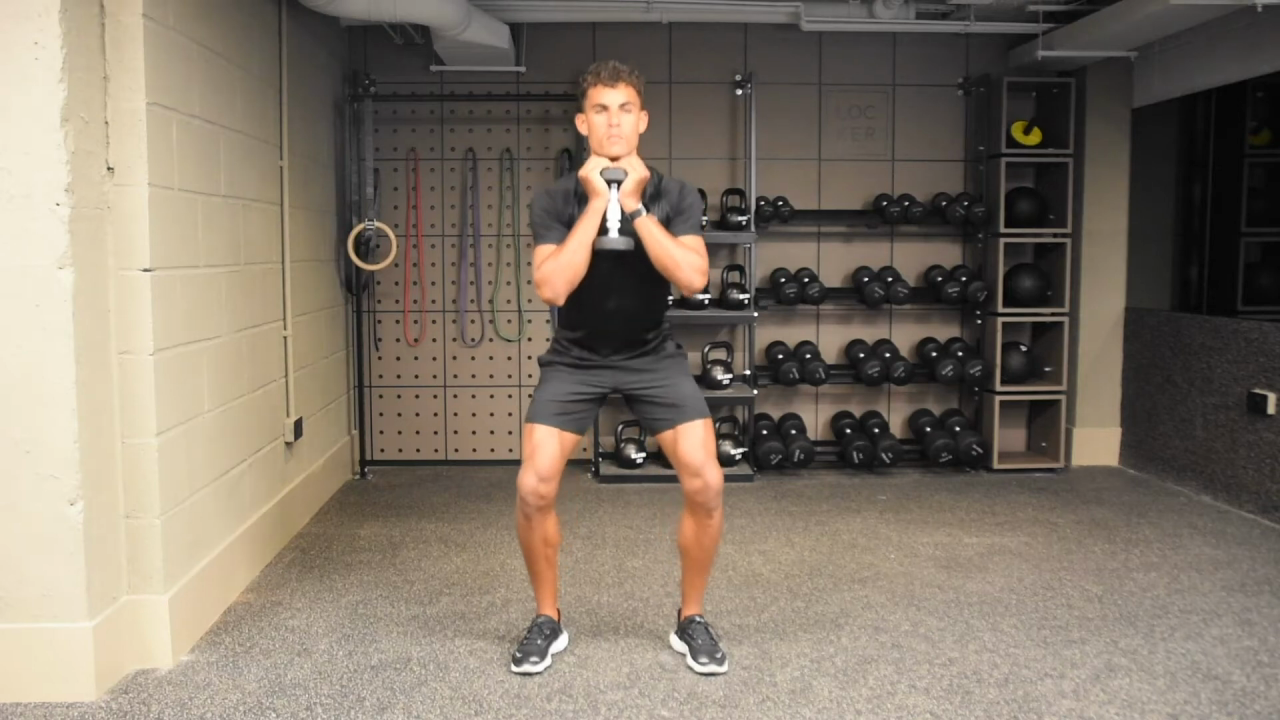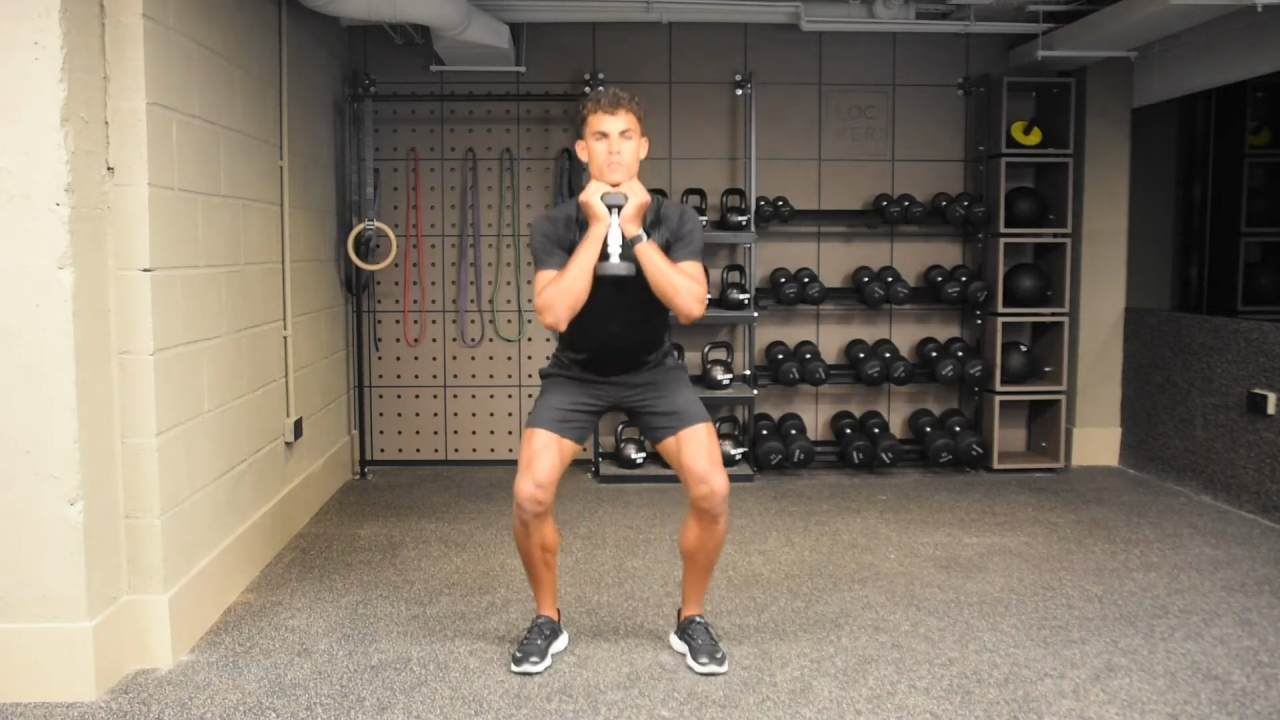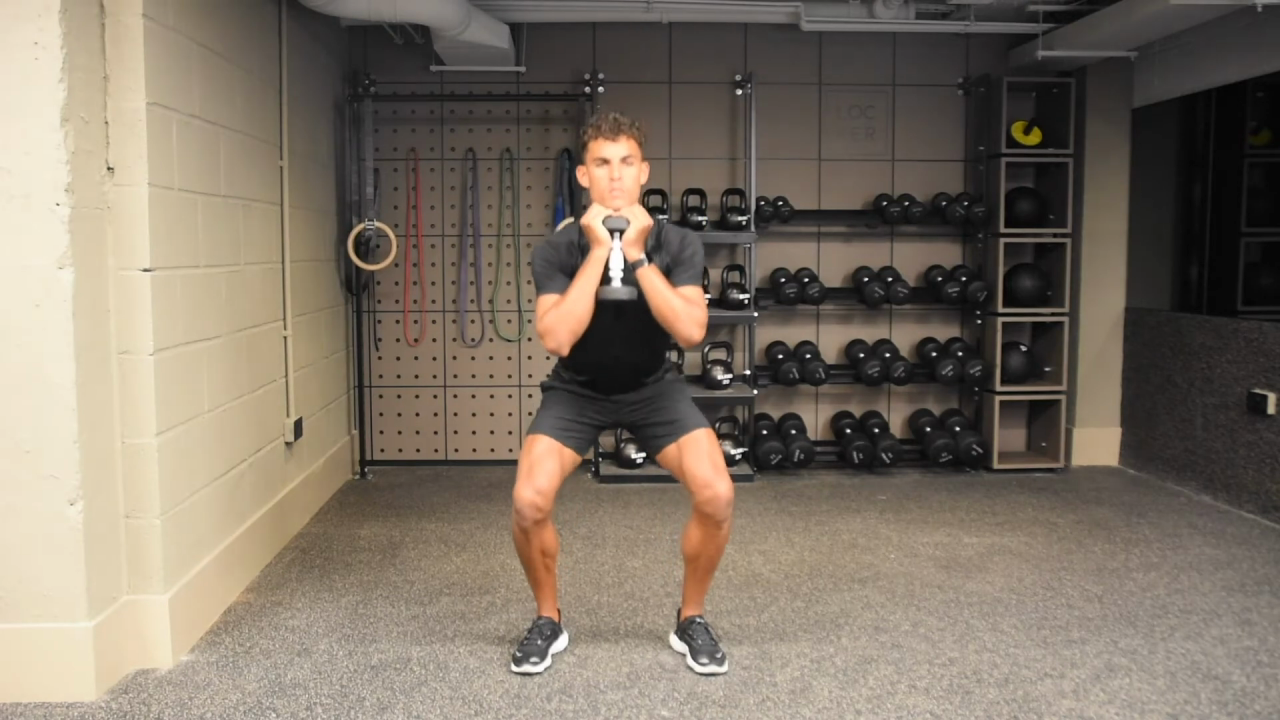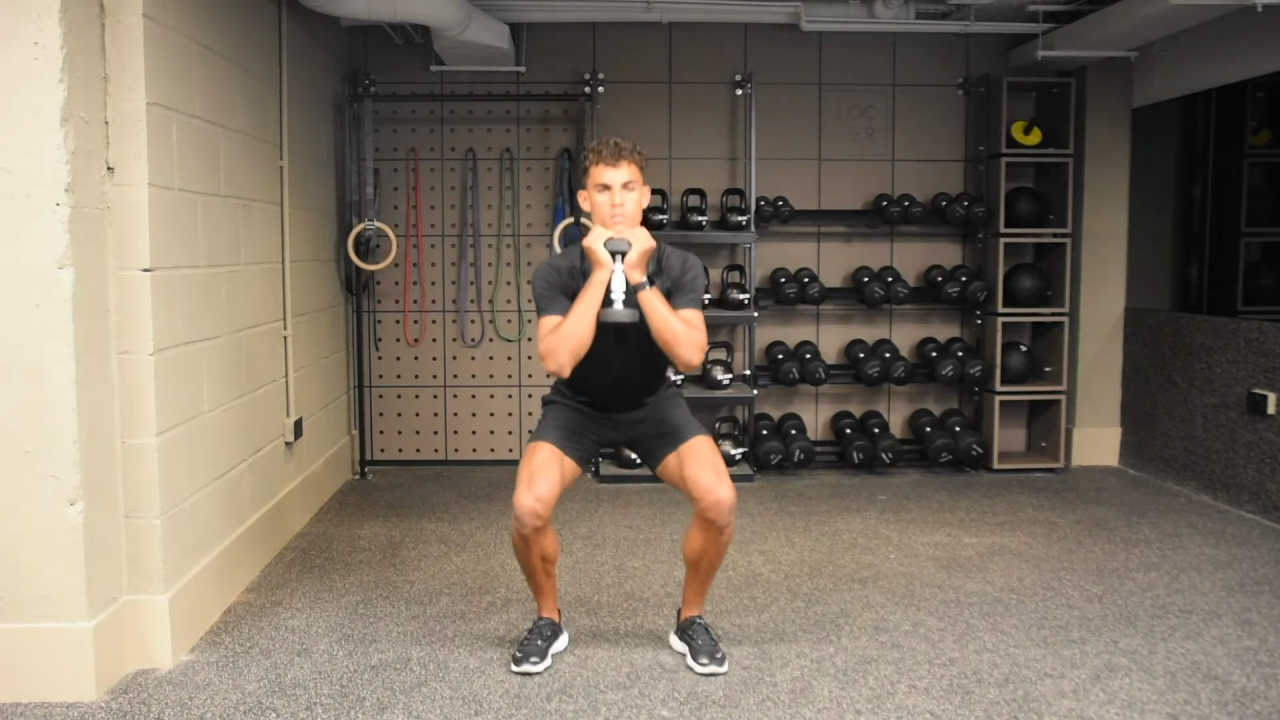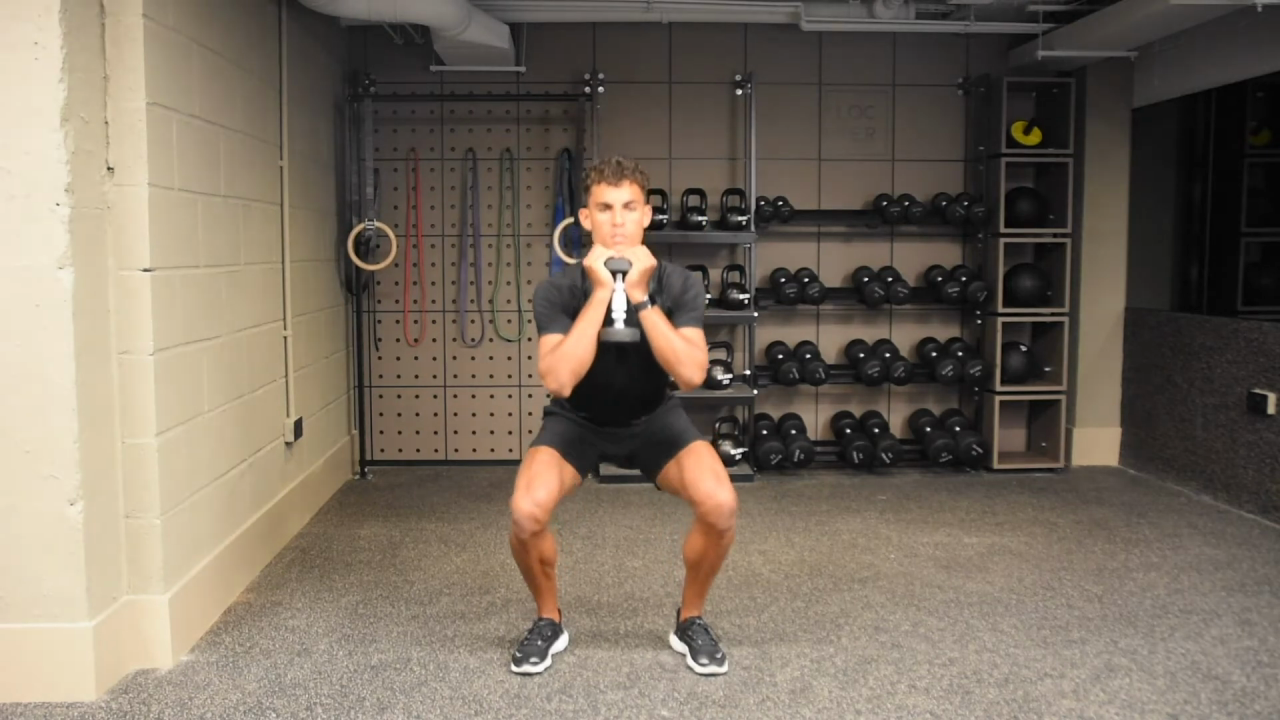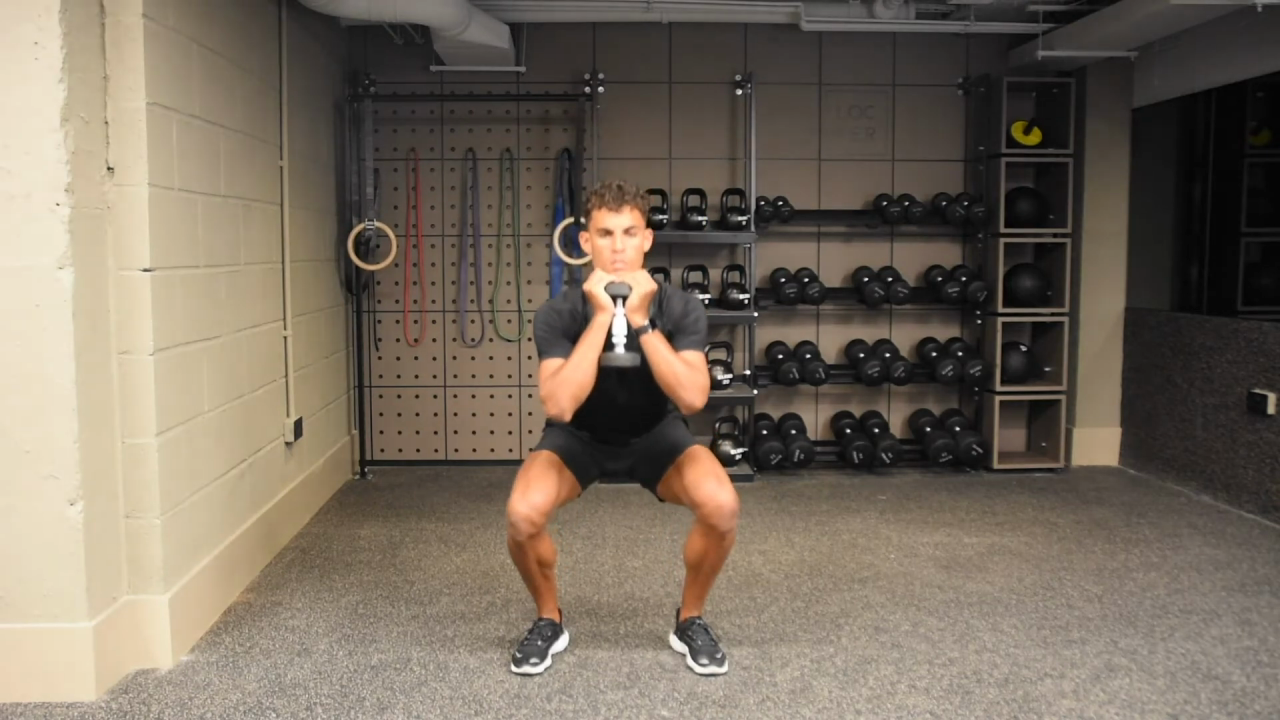
dt=0.2s
person 1, frame 1
left shoulder: (676, 196)
right shoulder: (555, 201)
left elbow: (693, 278)
right elbow: (552, 288)
left wrist: (635, 207)
right wrist: (596, 204)
left hip: (653, 355)
right hip: (576, 357)
left knee: (704, 482)
right knee: (535, 486)
left ankle: (691, 620)
right ankle: (547, 620)
person 1, frame 2
left shoulder: (676, 220)
right shoulder: (555, 226)
left elbow: (691, 305)
right elbow: (553, 315)
left wrist: (635, 233)
right wrist: (597, 228)
left hip: (653, 371)
right hip: (576, 373)
left knee: (711, 489)
right knee: (531, 493)
left ankle: (691, 620)
right ankle: (548, 620)
person 1, frame 3
left shoulder: (678, 244)
right shoulder: (556, 250)
left elbow: (692, 331)
right elbow: (556, 339)
left wrist: (637, 256)
right wrist: (598, 253)
left hip: (653, 388)
right hip: (576, 390)
left knee: (716, 494)
right knee: (530, 501)
left ankle: (690, 620)
right ankle: (548, 620)
person 1, frame 4
left shoulder: (679, 267)
right shoulder: (557, 272)
left elbow: (691, 355)
right elbow: (558, 362)
left wrist: (638, 279)
right wrist: (600, 275)
left hip: (653, 404)
right hip: (577, 407)
left knee: (719, 500)
right knee: (529, 508)
left ankle: (690, 619)
right ankle: (548, 621)
person 1, frame 5
left shoulder: (679, 285)
right shoulder: (558, 291)
left elbow: (692, 374)
right elbow: (558, 381)
left wrist: (640, 297)
right wrist: (601, 294)
left hip: (653, 417)
right hip: (578, 419)
left knee: (720, 504)
right knee: (526, 511)
left ankle: (690, 620)
right ankle: (548, 621)
person 1, frame 6
left shoulder: (680, 308)
right shoulder: (559, 313)
left elbow: (693, 398)
right elbow: (559, 406)
left wrist: (641, 322)
right wrist: (601, 318)
left hip: (654, 433)
right hip: (579, 436)
left knee: (721, 505)
right knee: (523, 513)
left ankle: (690, 620)
right ankle: (548, 621)
